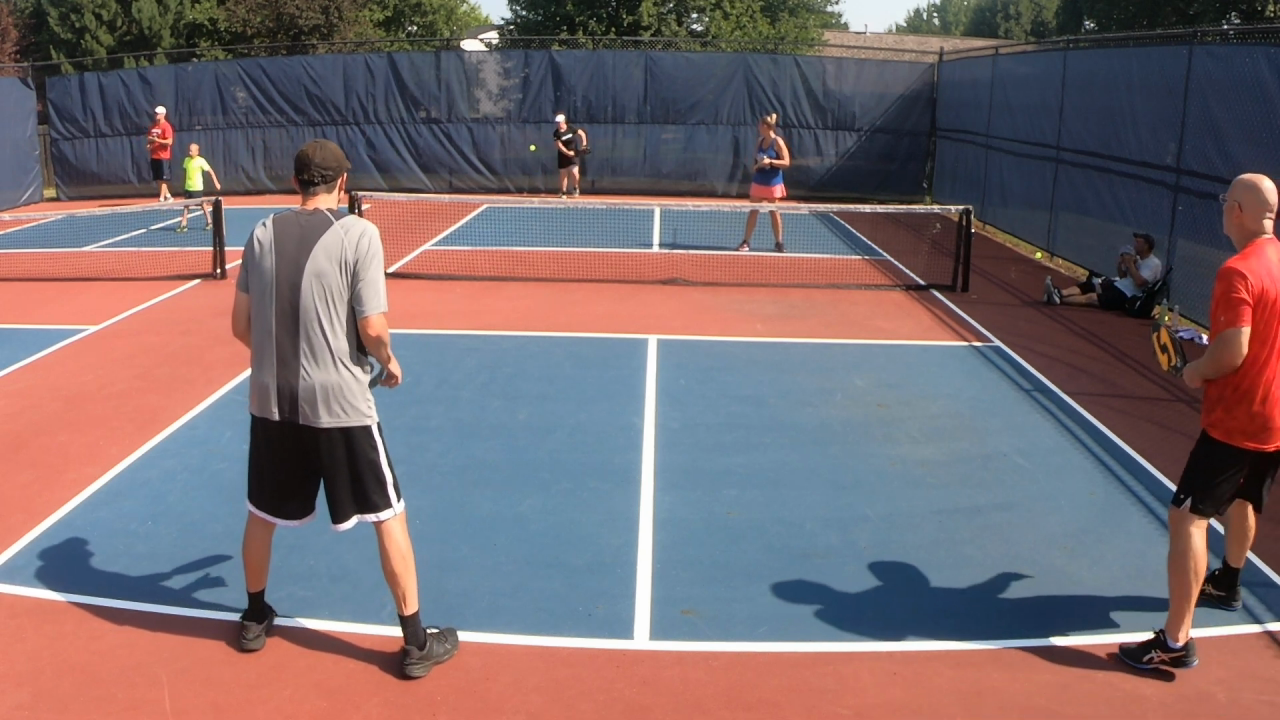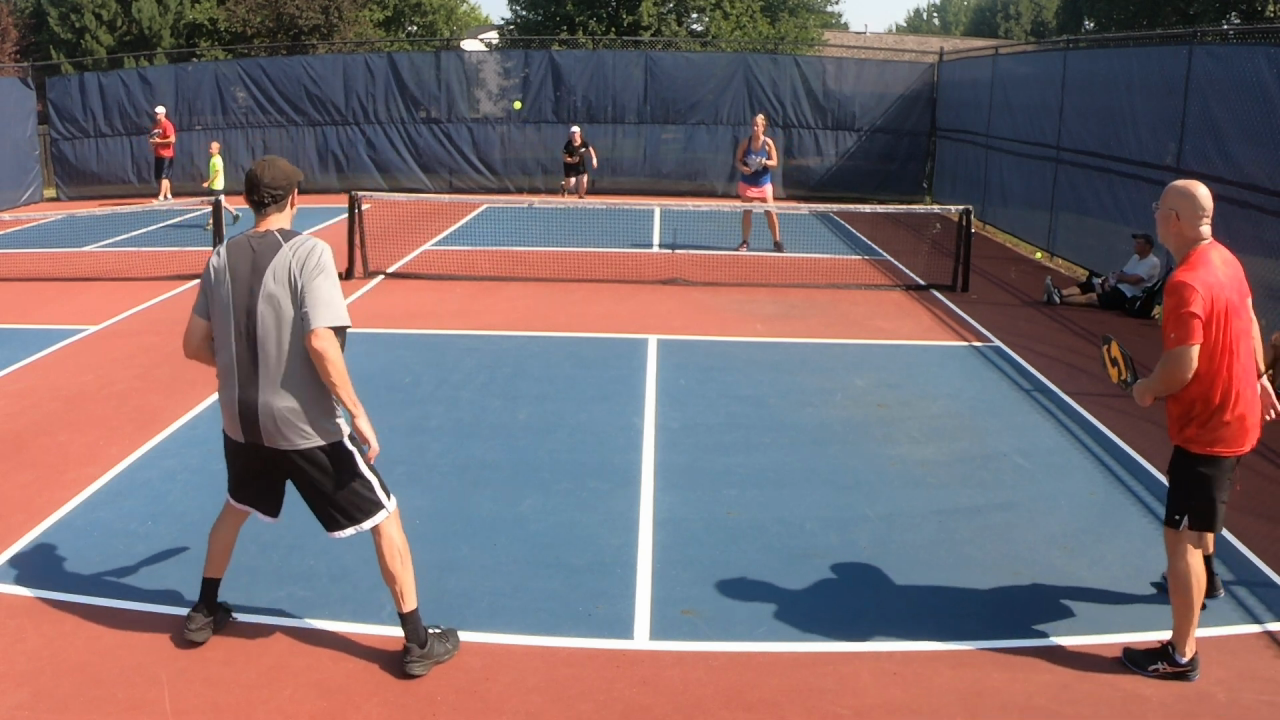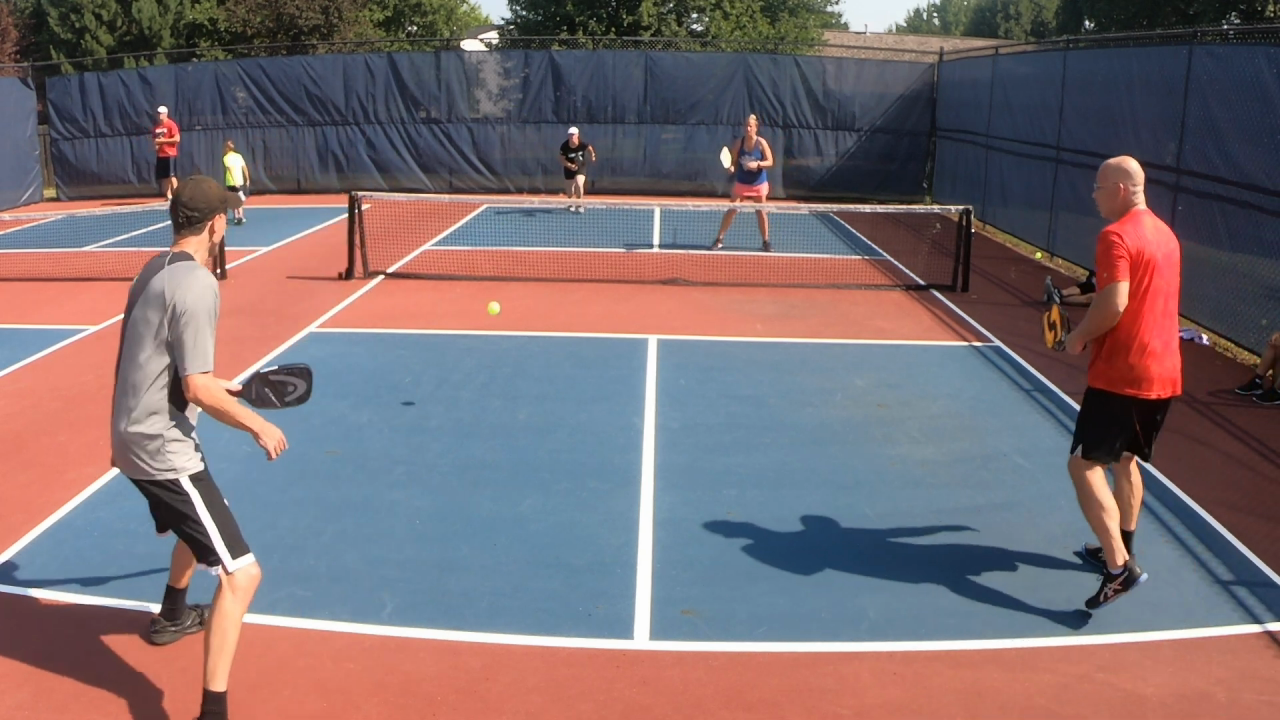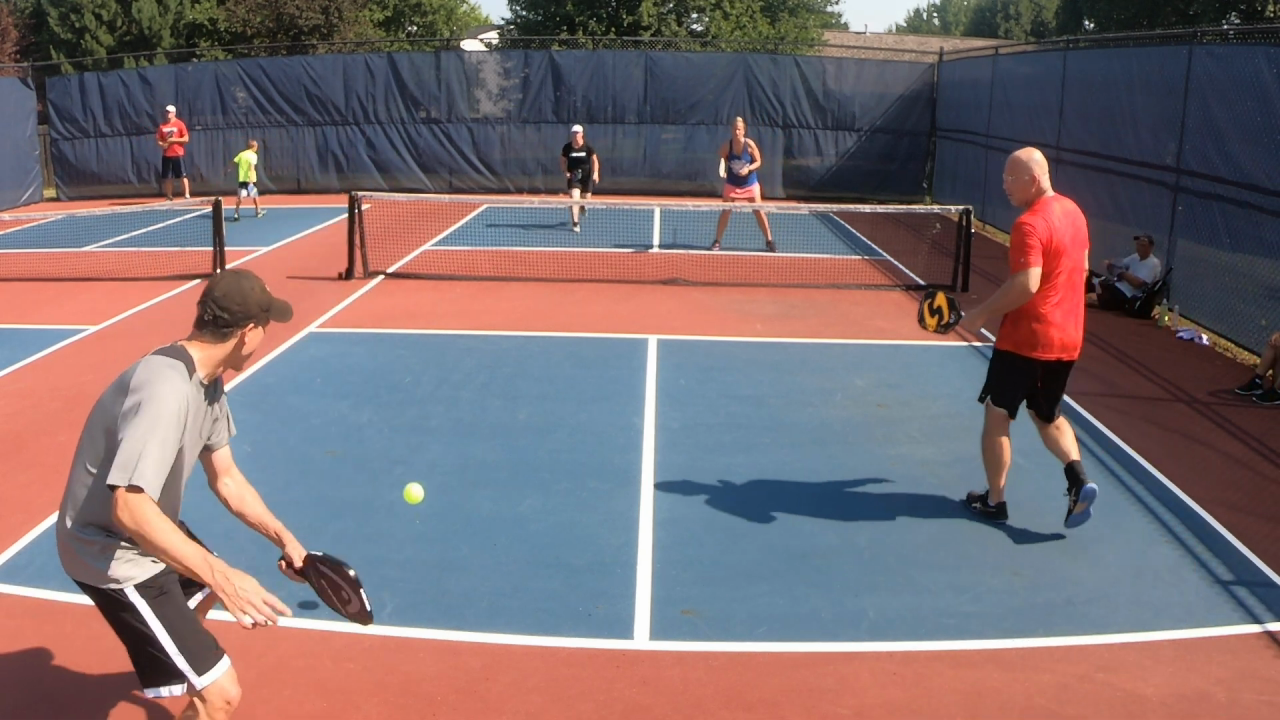
dt=0.5s
person 1, frame 1
left shoulder: (263, 234)
right shoulder: (358, 233)
left elbow: (241, 325)
right elbow: (372, 329)
right wrist: (389, 361)
left hip: (271, 401)
right hip: (340, 402)
left knee: (261, 513)
right knee: (389, 517)
left ankle: (254, 618)
right ankle: (416, 641)
person 1, frame 2
left shoulder: (220, 259)
right shoulder: (309, 253)
left elbow: (194, 347)
right elbow: (320, 342)
right wrist: (359, 415)
left hip: (242, 420)
right hip: (304, 425)
left knee: (237, 504)
right knee: (383, 519)
left ankle: (204, 611)
right ankle: (418, 641)
person 1, frame 3
left shoulder: (156, 270)
right shoulder: (196, 282)
right elbow: (198, 387)
left wrist: (219, 384)
right wrist: (258, 424)
left hip: (133, 438)
right hip: (162, 448)
left knee: (201, 522)
right knee: (241, 574)
left ankle: (173, 613)
person 1, frame 4
left shoulder: (207, 383)
right shoulder: (166, 390)
left elbow: (226, 480)
right elbow: (129, 509)
left wrist: (282, 538)
right wrist: (222, 577)
left hip: (140, 537)
right hip: (109, 555)
left knee: (208, 588)
left ankle: (178, 667)
person 2, frame 1
left shoulder: (1239, 271)
left elbow: (1232, 351)
left wrist: (1195, 372)
left hip: (1236, 421)
left knee: (1187, 518)
right knee: (1240, 500)
left ankle: (1175, 640)
right ankle: (1227, 582)
person 2, frame 2
left shoulder: (1185, 282)
right shoulder: (1227, 261)
left elbow: (1182, 367)
left wrist: (1147, 389)
left hip: (1209, 426)
left knee: (1182, 536)
right knee: (1197, 516)
left ankle: (1182, 654)
right ankle: (1197, 577)
person 2, frame 3
left shoulder: (1116, 236)
right shoulder: (1165, 234)
left elbow: (1113, 304)
left wrist: (1078, 336)
left hip: (1121, 374)
right hip: (1164, 374)
left knee: (1084, 465)
right knee: (1124, 461)
left ankle: (1120, 566)
right ankle: (1118, 550)
person 2, frame 4
left shoulder: (1029, 224)
right shoulder: (1074, 212)
left elbow: (1025, 285)
left wrist: (982, 312)
left hip: (1026, 340)
right hip: (1068, 339)
left knee: (998, 417)
right knee: (1048, 415)
left ankle: (995, 499)
right ankle: (1079, 481)
